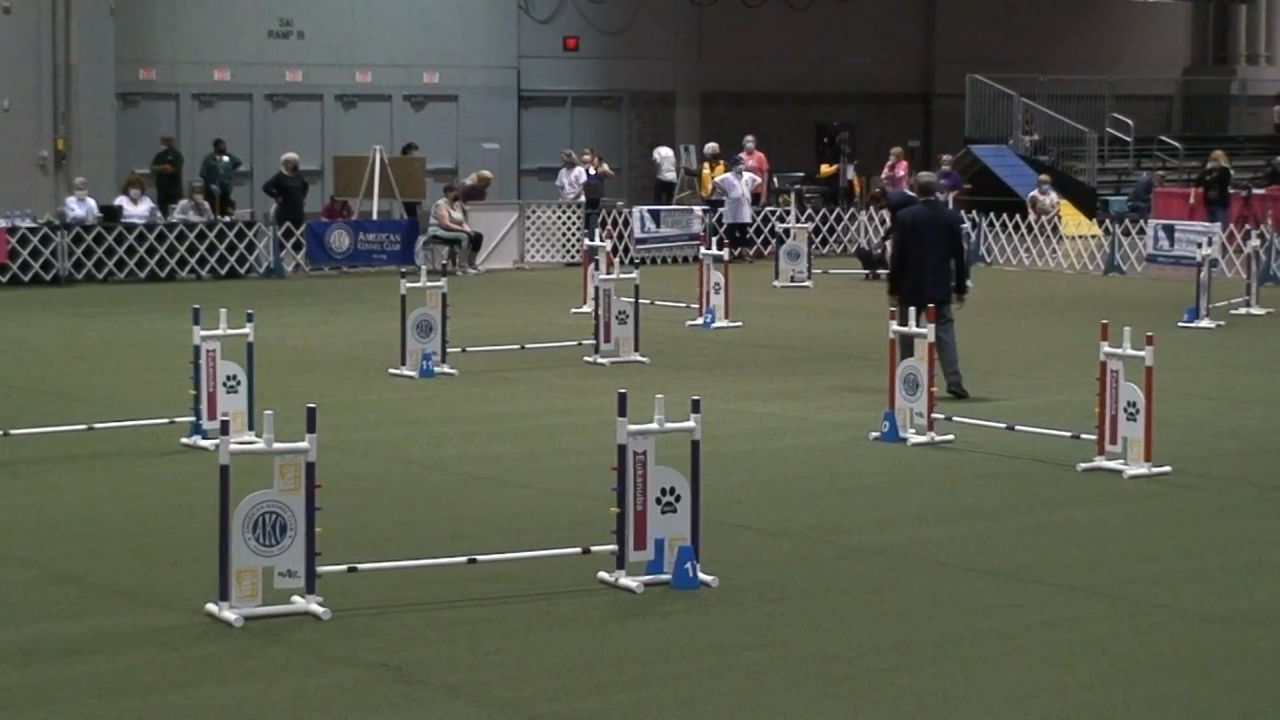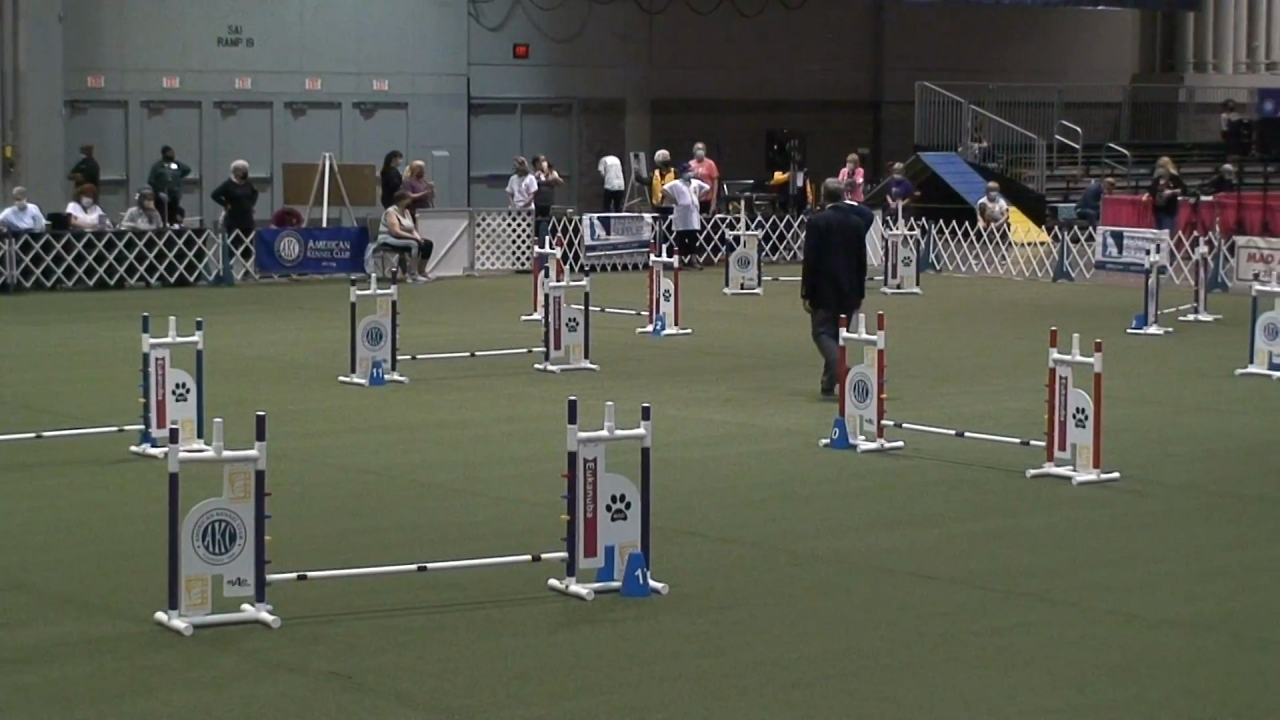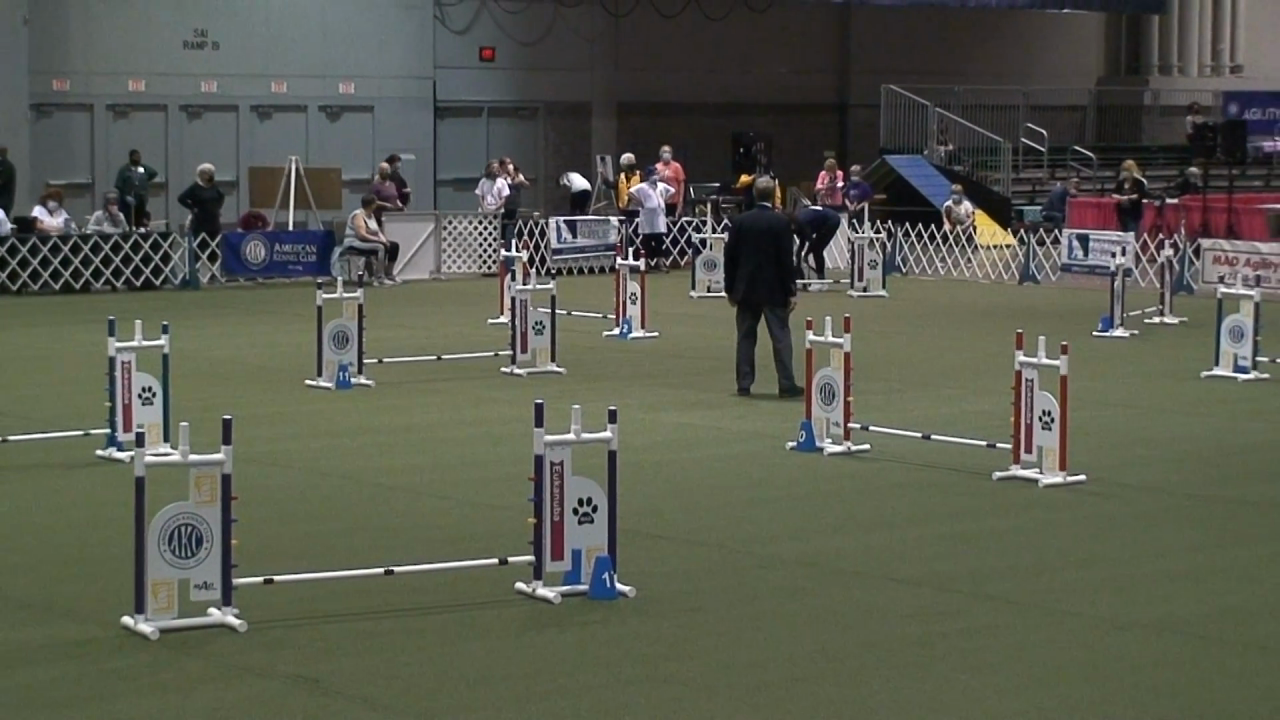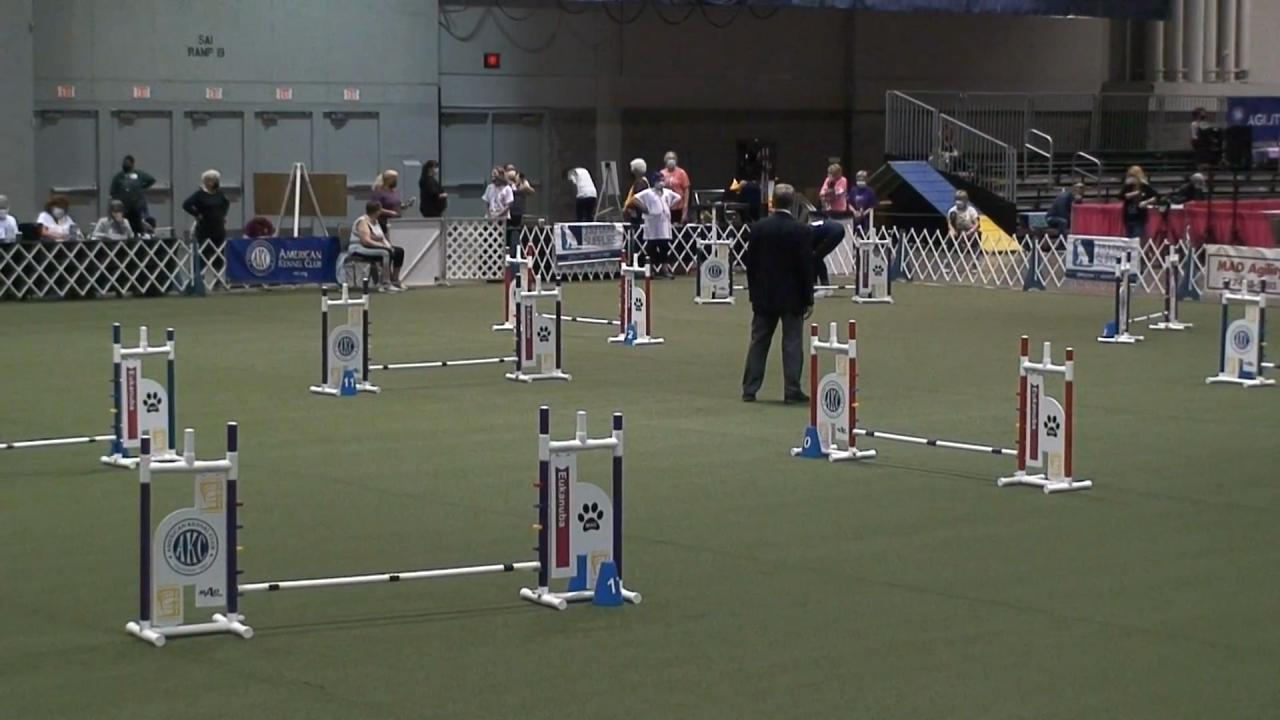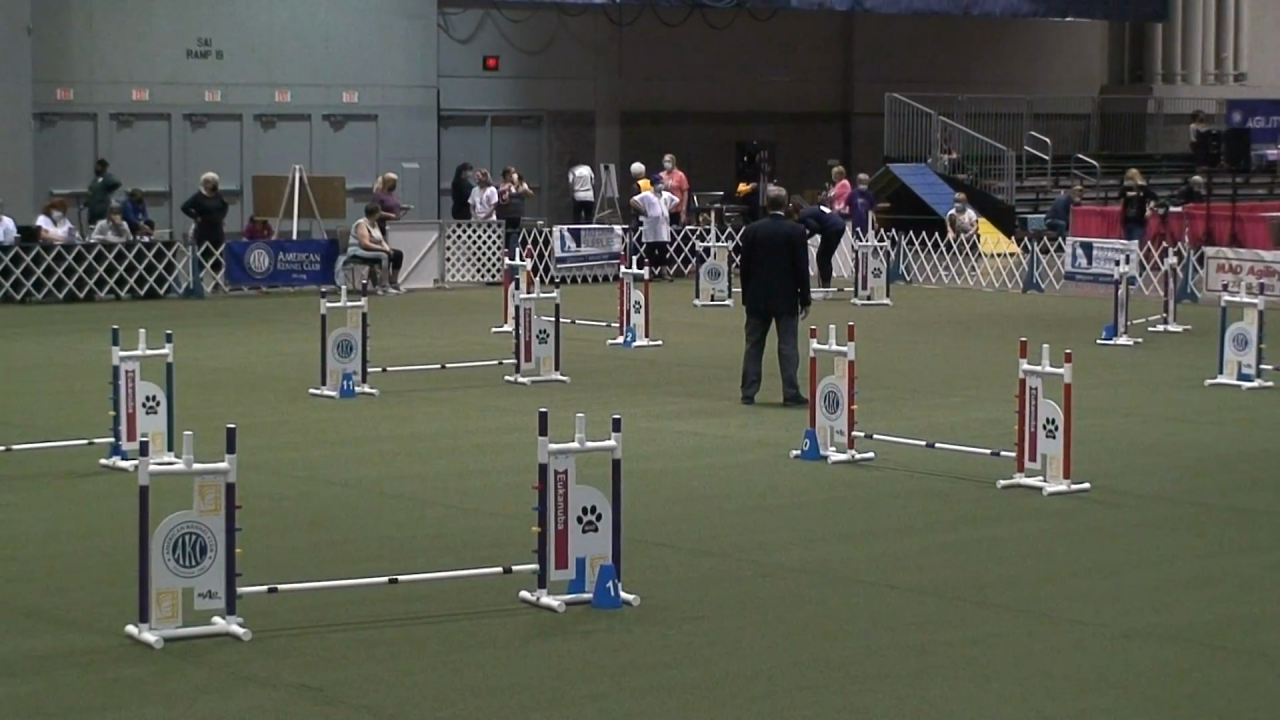
dt=1s
person 1, frame 1
left shoulder: (905, 217)
right shoulder: (951, 217)
left elbow: (897, 255)
right elbow: (959, 255)
left wrist: (893, 289)
right wrist: (960, 287)
left hip: (910, 287)
right hip: (940, 287)
right knee: (945, 332)
right ankle: (954, 381)
person 1, frame 2
left shoulder: (817, 221)
right shoulder: (857, 222)
left elbow: (810, 260)
right elbow: (861, 260)
left wrist: (806, 292)
right wrist: (859, 293)
left hip: (823, 290)
right hip: (848, 291)
left knee: (822, 333)
right knee: (838, 336)
right ankle: (829, 383)
person 1, frame 3
left shoulder: (739, 221)
right shoulder: (781, 221)
left elbow: (730, 256)
right elbow: (786, 259)
left wrist: (730, 288)
right wrist: (791, 291)
left hip: (745, 288)
right hip: (774, 289)
left knee: (745, 336)
right knee: (781, 337)
left ankle: (744, 384)
right ankle: (787, 385)
person 1, frame 4
left shoulder: (758, 227)
right shoulder: (801, 230)
left elbow: (750, 262)
right elbow: (806, 267)
left wrist: (754, 292)
right wrist: (808, 299)
left hip: (764, 296)
right hip: (791, 297)
left knee: (758, 342)
right knee: (792, 343)
left ankle: (749, 389)
right ankle: (792, 391)
person 1, frame 5
left shoulder: (751, 230)
right shoulder: (796, 231)
left elbow: (744, 266)
right elbow: (801, 268)
left wrist: (746, 295)
right wrist: (805, 299)
left hip: (757, 297)
right hip: (785, 298)
left knee: (753, 345)
right knee: (788, 346)
left ankle: (748, 392)
right ankle: (791, 393)
